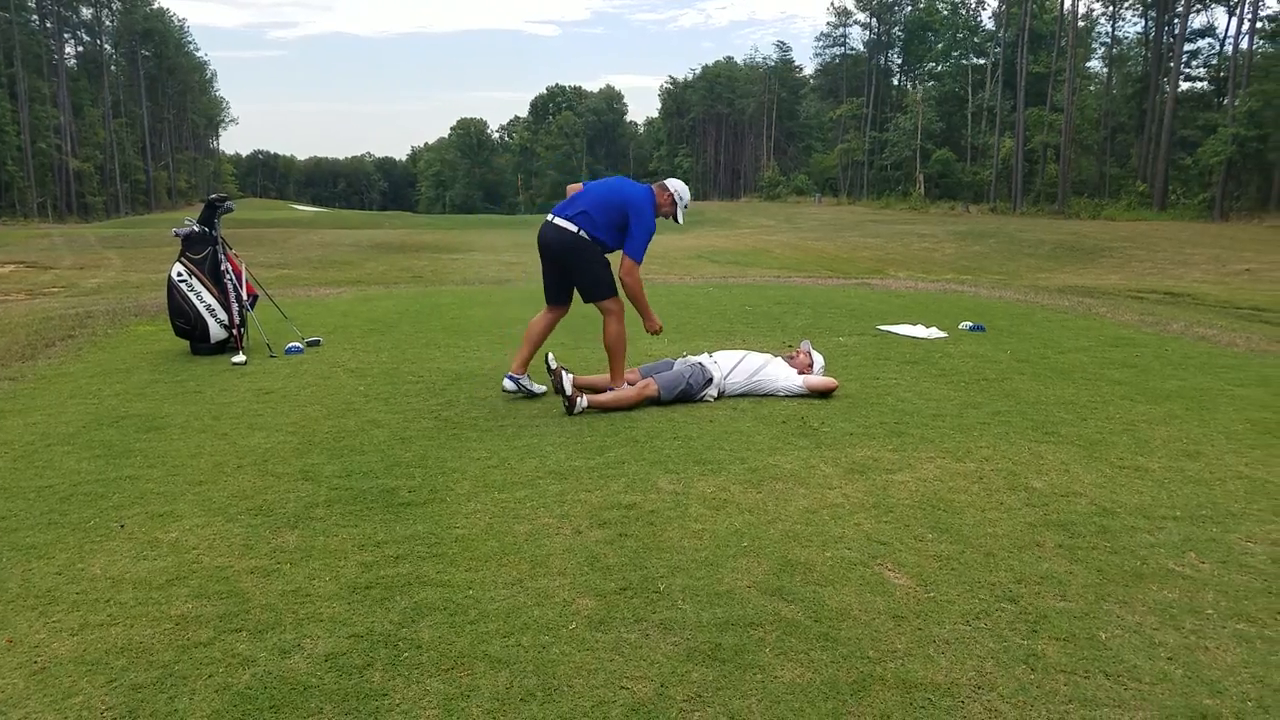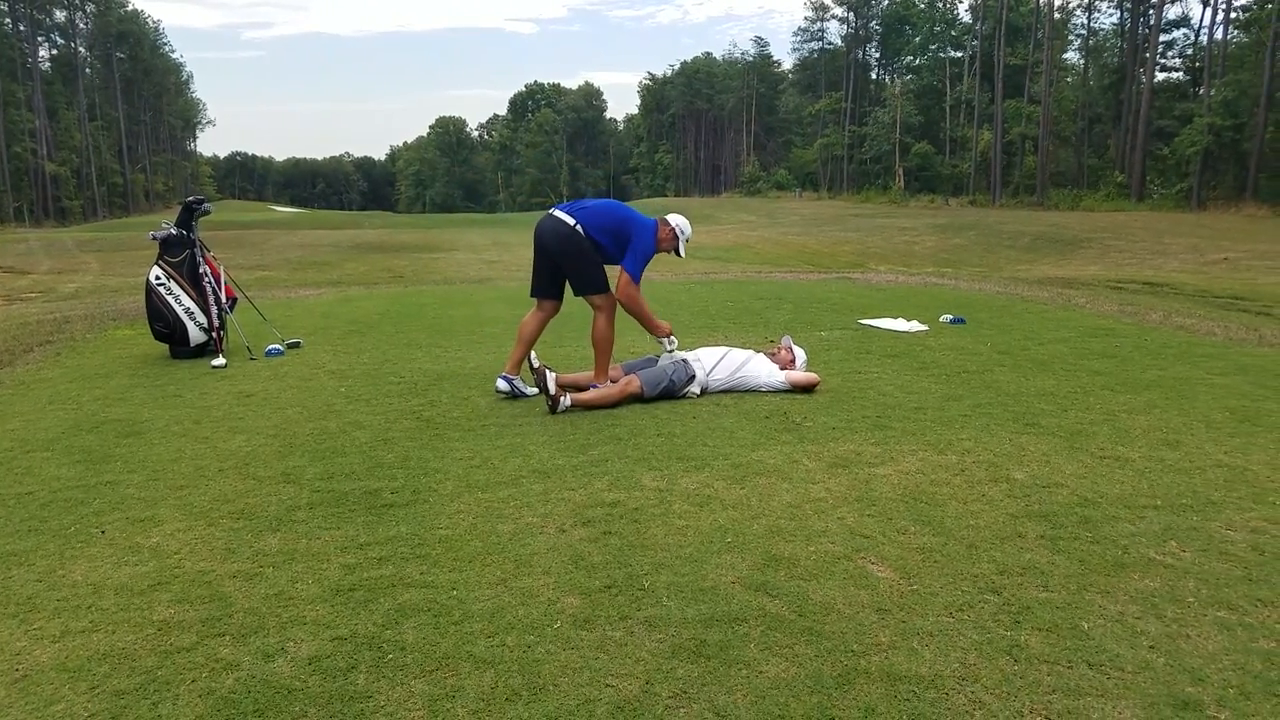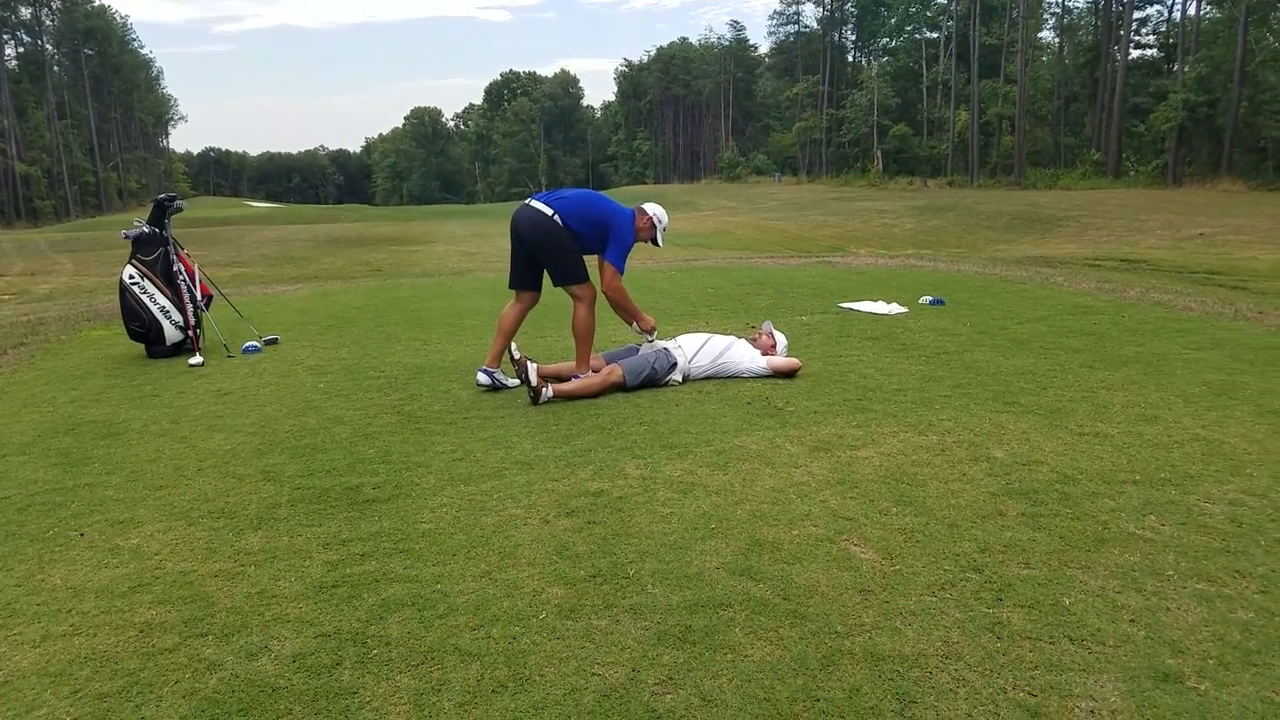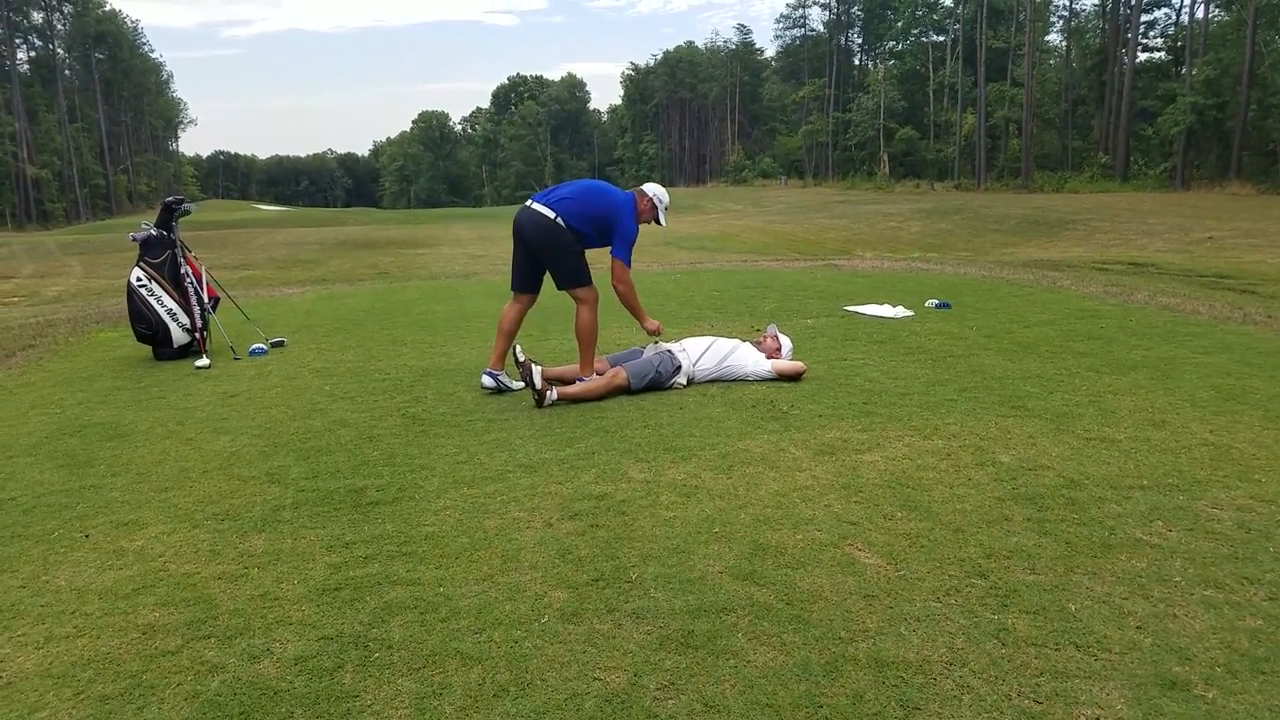
dt=1s
person 1, frame 1
left shoulder: (788, 378)
right shoulder: (774, 361)
left elbow: (831, 383)
left wrist: (815, 378)
left hip: (707, 378)
right hip: (700, 362)
left knee: (645, 388)
right knee: (631, 375)
left ankle: (582, 401)
right ankle: (570, 380)
person 1, frame 2
left shoulder: (770, 374)
right shoulder: (756, 358)
left elbow: (813, 379)
left wrist: (798, 384)
left hip: (692, 374)
right hip: (685, 358)
left knee: (629, 385)
right knee: (615, 372)
left ankle: (565, 399)
right ankle: (554, 379)
person 1, frame 3
left shoulder: (751, 360)
right shoulder: (738, 343)
left elbow: (795, 364)
left wrist: (779, 365)
left hip: (673, 362)
right hip: (666, 346)
left knee: (611, 375)
right knee: (595, 363)
left ankle: (546, 391)
right ankle: (535, 369)
person 1, frame 4
left shoulder: (757, 363)
right shoulder: (743, 347)
left elbow: (799, 367)
left wrist: (785, 370)
left hip: (678, 365)
right hip: (670, 349)
left knee: (615, 378)
right knee: (599, 365)
left ankle: (551, 394)
right ankle: (539, 372)
person 2, frame 1
left shoulder: (624, 184)
right shoulder: (644, 213)
left elbow: (572, 189)
right elbow: (627, 275)
right wrist: (648, 317)
left hip: (549, 231)
right hip: (575, 239)
left knee: (555, 309)
right knee: (613, 310)
left ankle: (517, 374)
right ankle: (617, 387)
person 2, frame 2
left shoulder: (638, 226)
right shoulder: (645, 236)
left elbow: (633, 291)
right elbow: (624, 294)
left wrist: (656, 329)
right wrist: (654, 325)
left hip: (548, 226)
right hip: (567, 233)
left knee: (545, 308)
right knee: (604, 306)
left ankle: (510, 376)
right ankle: (600, 384)
person 2, frame 3
left shoulder: (611, 217)
right shoulder: (623, 226)
left elbow: (609, 284)
right elbow: (610, 287)
left wrist: (633, 322)
right wrist: (640, 318)
left hip: (524, 216)
right hip: (545, 224)
left knee: (524, 300)
right knee: (584, 296)
left ankle: (490, 369)
right ankle: (581, 374)
person 2, frame 4
left shoulder: (611, 196)
right shoulder: (625, 215)
right elbow: (620, 282)
right wrist: (645, 320)
left hip: (526, 216)
right hip: (549, 227)
left knee: (521, 300)
right knee: (587, 299)
left ankle: (494, 372)
right ankle: (586, 378)
